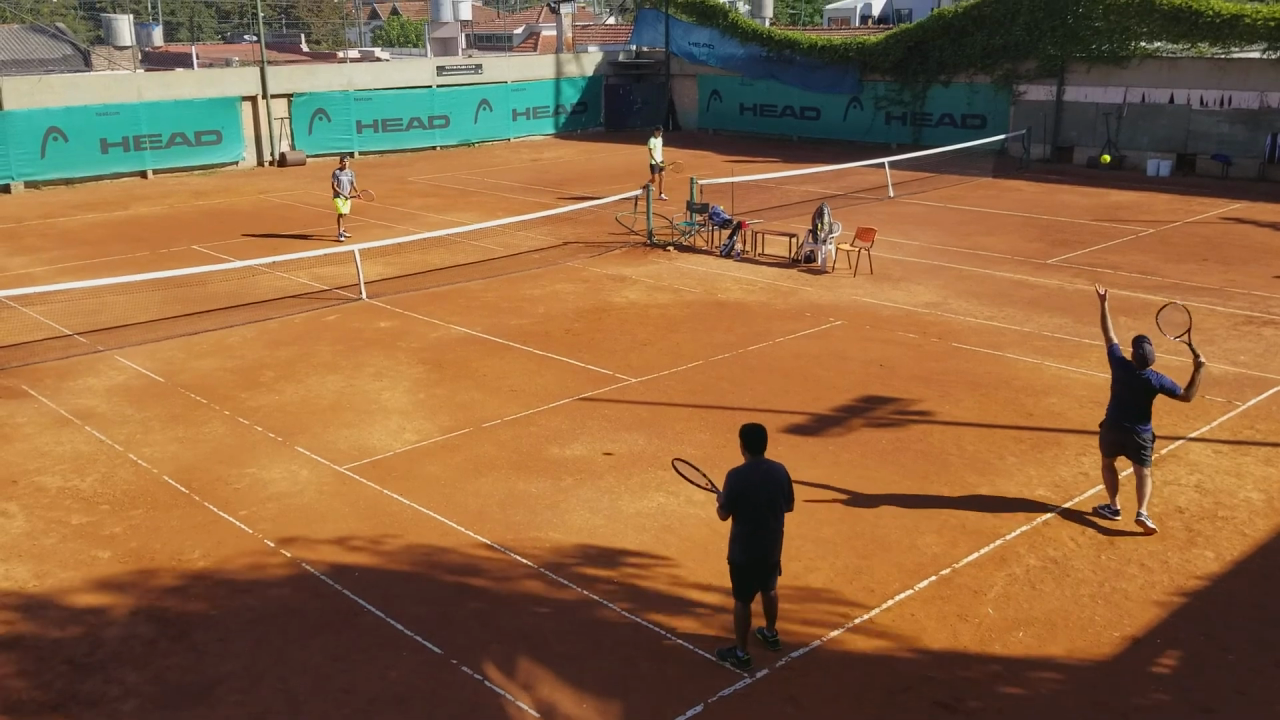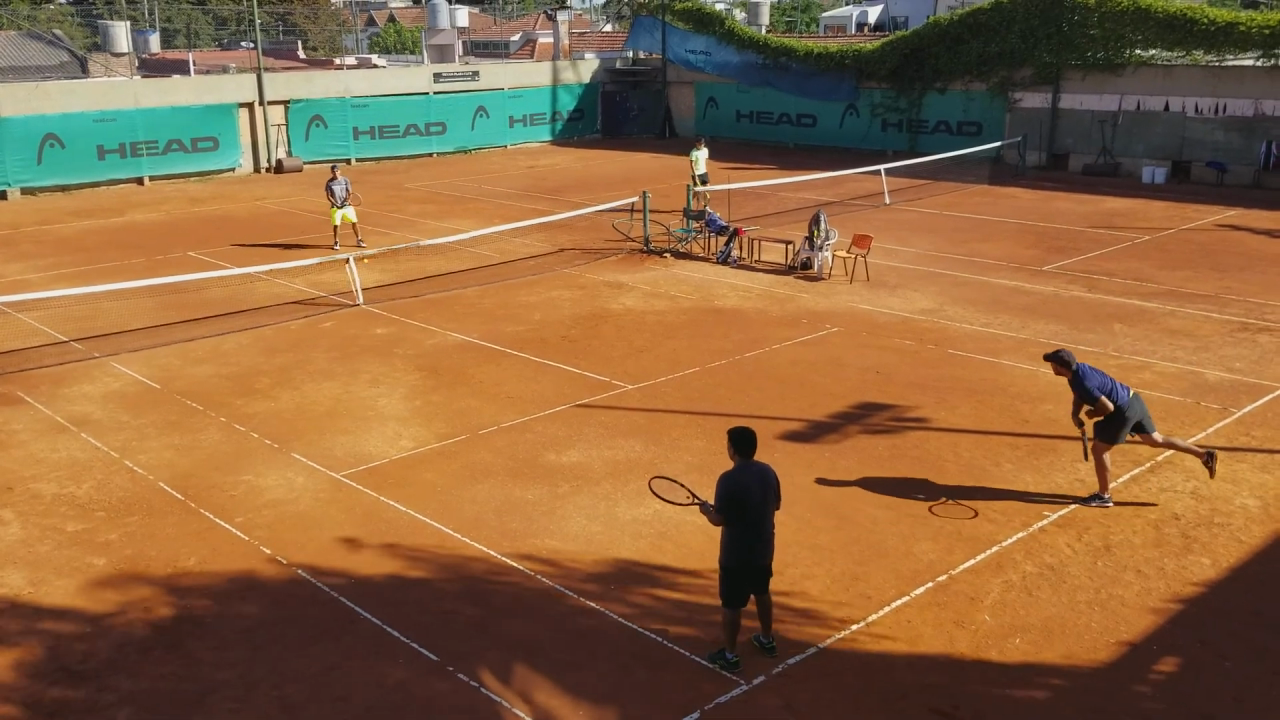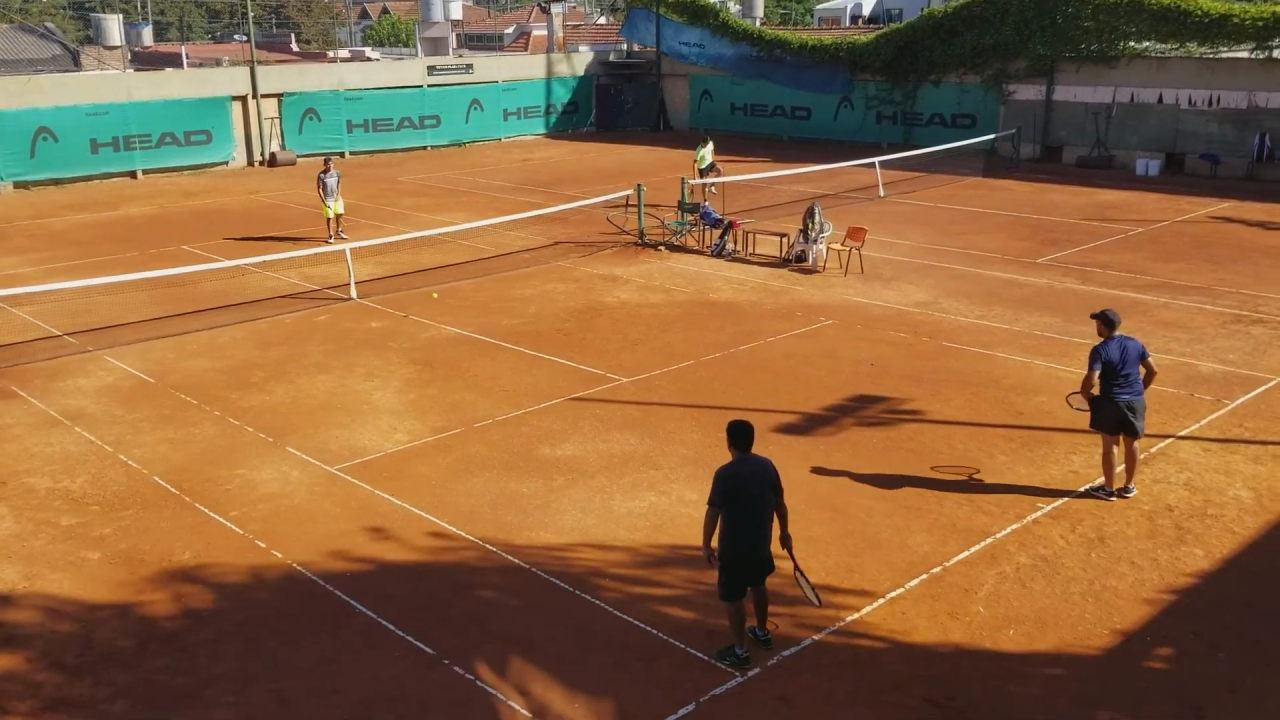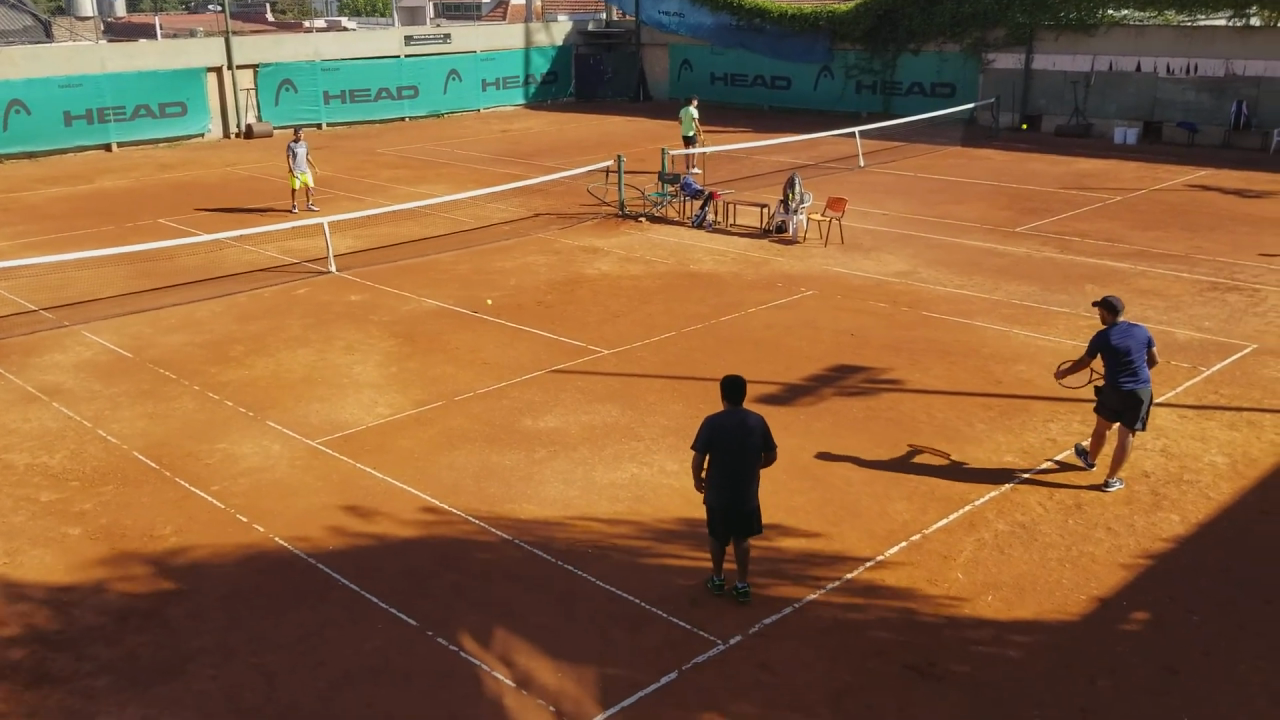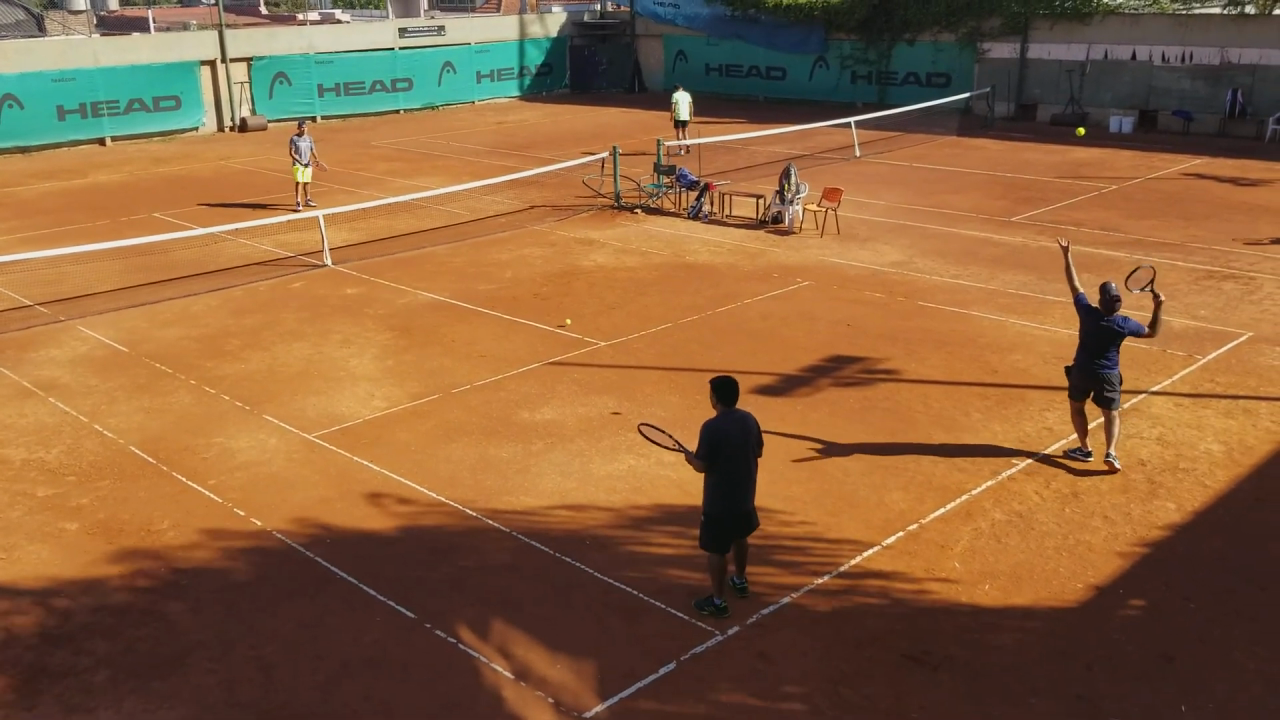
dt=1s
person 1, frame 1
left shoulder: (736, 476)
right shoulder: (780, 471)
left elbow: (723, 515)
right elbow: (789, 506)
left wrist: (721, 500)
left hip: (744, 550)
right hip: (772, 546)
left knee: (742, 600)
right knee: (769, 590)
left ankle: (741, 653)
right ankle: (771, 633)
person 1, frame 2
left shoulder: (728, 479)
right shoulder: (768, 472)
left elbow: (719, 520)
right elbow: (776, 505)
left wrist: (706, 510)
left hip: (736, 554)
right hip: (763, 549)
left knee: (731, 604)
right knee: (762, 594)
left ankle: (730, 656)
right ankle: (767, 640)
person 1, frame 3
left shoulder: (725, 473)
right shoulder: (767, 466)
left elbow: (713, 513)
right elbow: (780, 503)
left wrist: (706, 545)
right wrist: (784, 532)
left hip: (733, 546)
right hip: (761, 543)
left knee: (732, 597)
right knee: (758, 585)
left ankle: (739, 651)
right ankle: (762, 632)
person 1, frame 4
left shoulder: (712, 423)
right shoulder: (757, 421)
left elbow: (698, 459)
right elbow: (771, 456)
left wrist: (698, 478)
left hip: (718, 494)
right hip: (747, 493)
left knee: (717, 537)
right knee: (742, 538)
left ankle: (717, 579)
right ankle: (742, 585)
person 1, frame 5
left shoulder: (711, 427)
right shoulder: (750, 420)
left elbow: (701, 466)
right elbow: (758, 452)
left wrist: (690, 458)
left hip: (718, 499)
right hip: (745, 495)
left knee: (715, 549)
right knee: (739, 538)
left ankle: (718, 601)
right ankle: (740, 580)
person 2, frame 1
left shoulder: (1119, 366)
right shoulder: (1157, 380)
left elbow: (1109, 336)
right elbow: (1187, 396)
left wrist: (1103, 304)
right wrist: (1198, 369)
left hip: (1112, 428)
right hip: (1140, 434)
left knee: (1108, 464)
right knee: (1143, 473)
left ankle: (1114, 507)
right ankle: (1142, 513)
person 2, frame 2
left shoulder: (1083, 384)
right shoulder: (1078, 370)
left elbow: (1108, 408)
right elbow: (1078, 397)
left wrist: (1092, 414)
right wrist: (1075, 416)
left hip: (1123, 411)
right hip: (1133, 401)
left knee: (1099, 449)
right knee: (1157, 440)
left ankle: (1103, 496)
right ankle: (1205, 455)
person 2, frame 3
left shoulder: (1100, 350)
right shoulder: (1135, 344)
left elbow: (1091, 381)
right elbow: (1153, 371)
left wrist: (1085, 392)
left hip: (1111, 403)
right hip: (1136, 401)
left knee: (1110, 446)
right knee: (1132, 443)
left ankle: (1109, 489)
right ankle: (1129, 486)
person 2, frame 4
left shoulder: (1102, 337)
right shoulder: (1142, 331)
left elbow: (1084, 362)
right elbow: (1154, 360)
left wrist: (1064, 373)
left hip: (1114, 391)
right hip: (1141, 391)
left knee: (1102, 427)
right knee: (1127, 435)
left ankle: (1090, 459)
right ankle: (1111, 479)
person 2, frame 5
left shoulder: (1087, 314)
right shoulder: (1124, 324)
left elbow: (1073, 284)
right elbow: (1152, 332)
left wrist: (1067, 255)
right wrist: (1158, 307)
left hip: (1082, 372)
right hip: (1108, 375)
left knee: (1077, 406)
right knee: (1112, 415)
left ankle: (1085, 449)
right ankle: (1110, 452)
